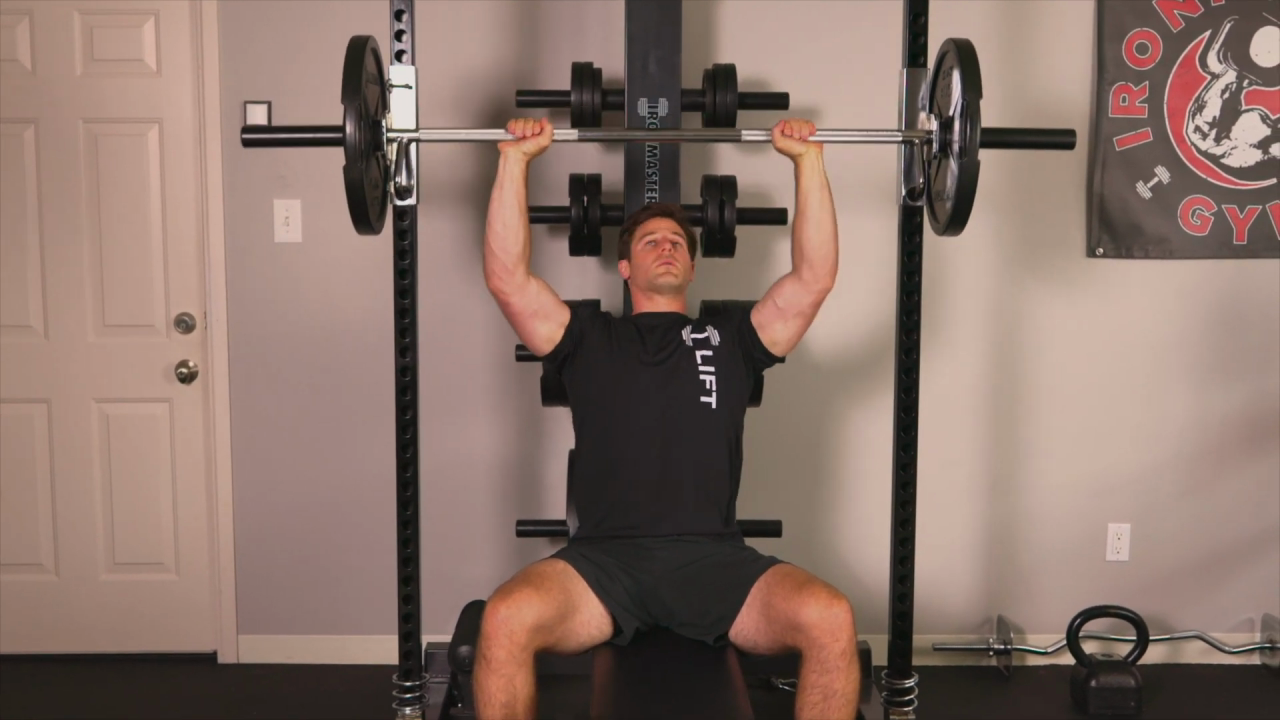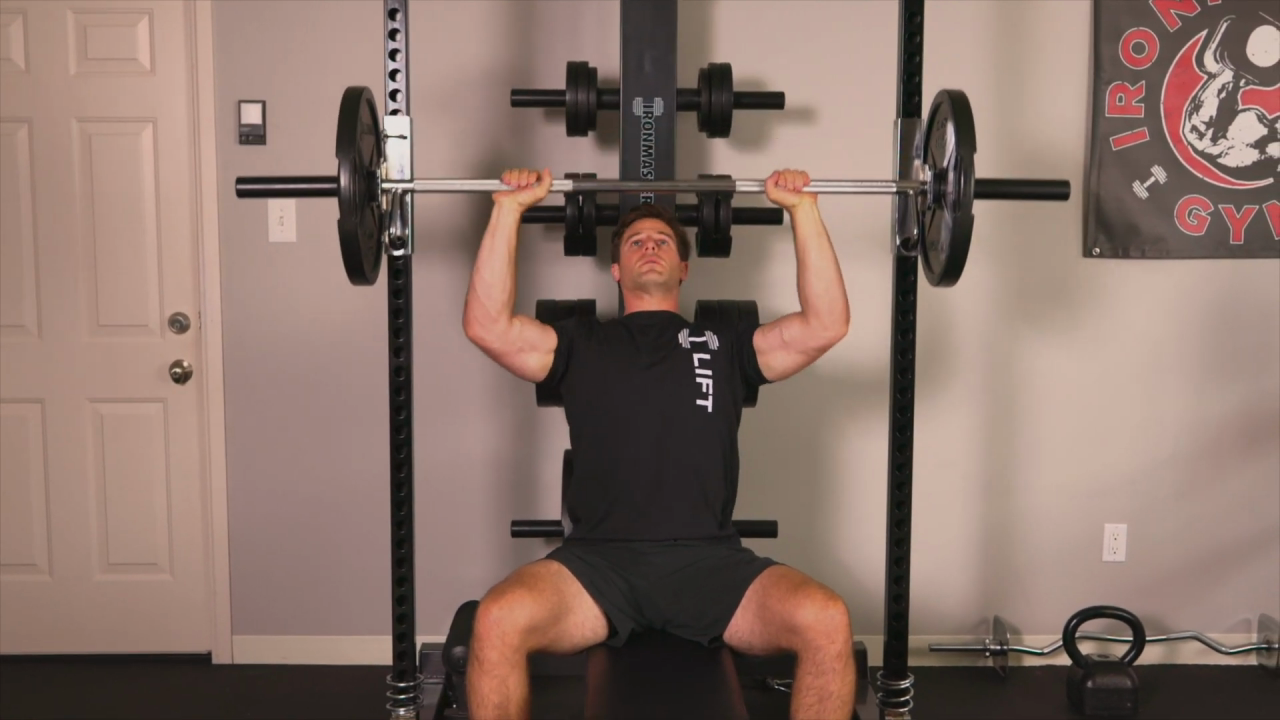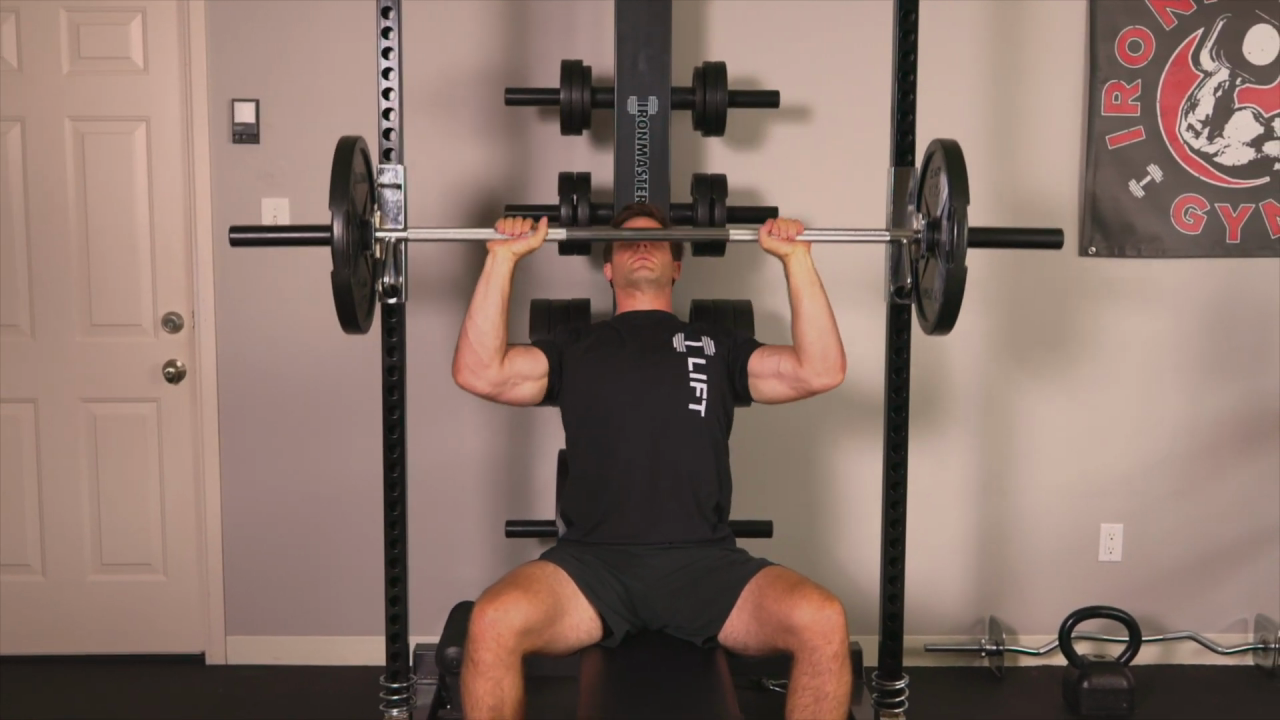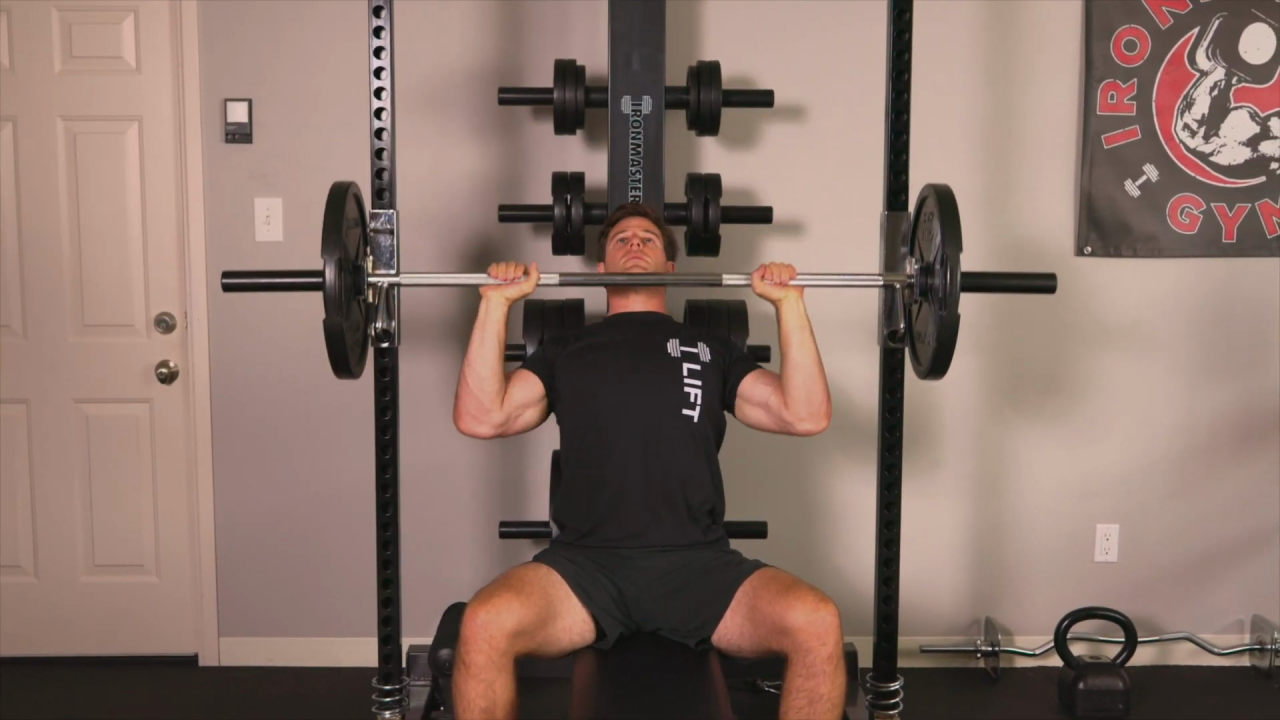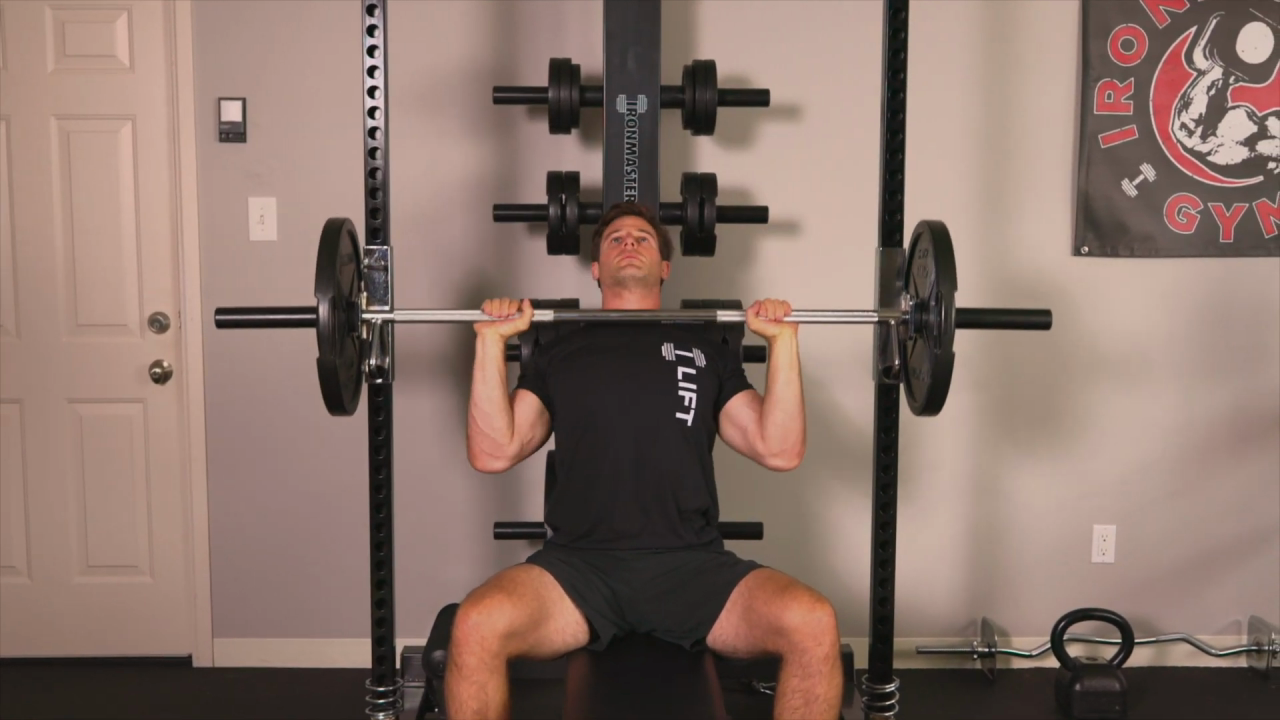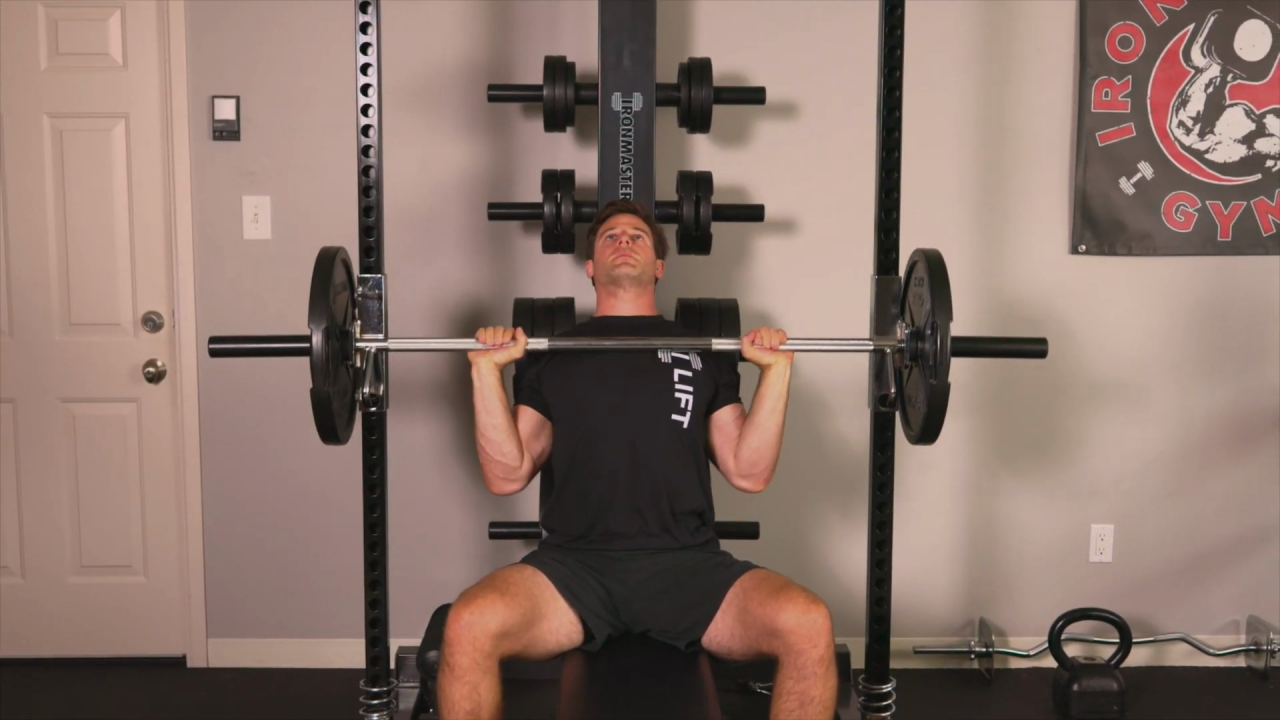
dt=0.3s
person 1, frame 1
left shoulder: (727, 340)
right shoulder: (590, 339)
left elbow: (815, 277)
right elbow: (506, 278)
left wrist: (807, 160)
right wrist: (514, 159)
left hip: (713, 558)
right hip: (604, 558)
left knee: (830, 621)
right knee: (505, 620)
person 1, frame 2
left shoulder: (724, 347)
right shoulder: (583, 345)
left elbow: (827, 323)
right elbow: (486, 324)
left wrist: (802, 209)
right wrist: (509, 208)
left hip: (708, 559)
right hip: (599, 559)
left knee: (828, 623)
right knee: (497, 621)
person 1, frame 3
left shoulder: (717, 345)
right shoulder: (574, 346)
left elbow: (821, 372)
right elbow: (477, 373)
left wrist: (796, 260)
right wrist: (502, 259)
left hip: (703, 560)
right hip: (593, 559)
left knee: (823, 623)
right knee: (492, 624)
person 1, frame 4
left shoulder: (711, 350)
right shoulder: (566, 349)
left elbow: (806, 415)
right elbow: (478, 418)
left wrist: (788, 304)
right wrist: (495, 303)
left hip: (697, 561)
right hip: (586, 560)
left knee: (818, 625)
right knee: (484, 626)
person 1, frame 5
left shoulder: (705, 350)
right shoulder: (558, 350)
left elbow: (780, 451)
right elbow: (492, 453)
left wrist: (782, 342)
right wrist: (490, 340)
left hip: (690, 563)
right hip: (581, 561)
left knee: (814, 626)
right knee: (476, 627)
person 1, frame 6
left shoulder: (702, 352)
right shoulder: (552, 354)
left elbow: (750, 472)
right elbow: (505, 475)
left wrist: (776, 369)
right wrist: (485, 369)
left hip: (687, 562)
right hip: (575, 561)
left knee: (809, 627)
right knee: (469, 628)
